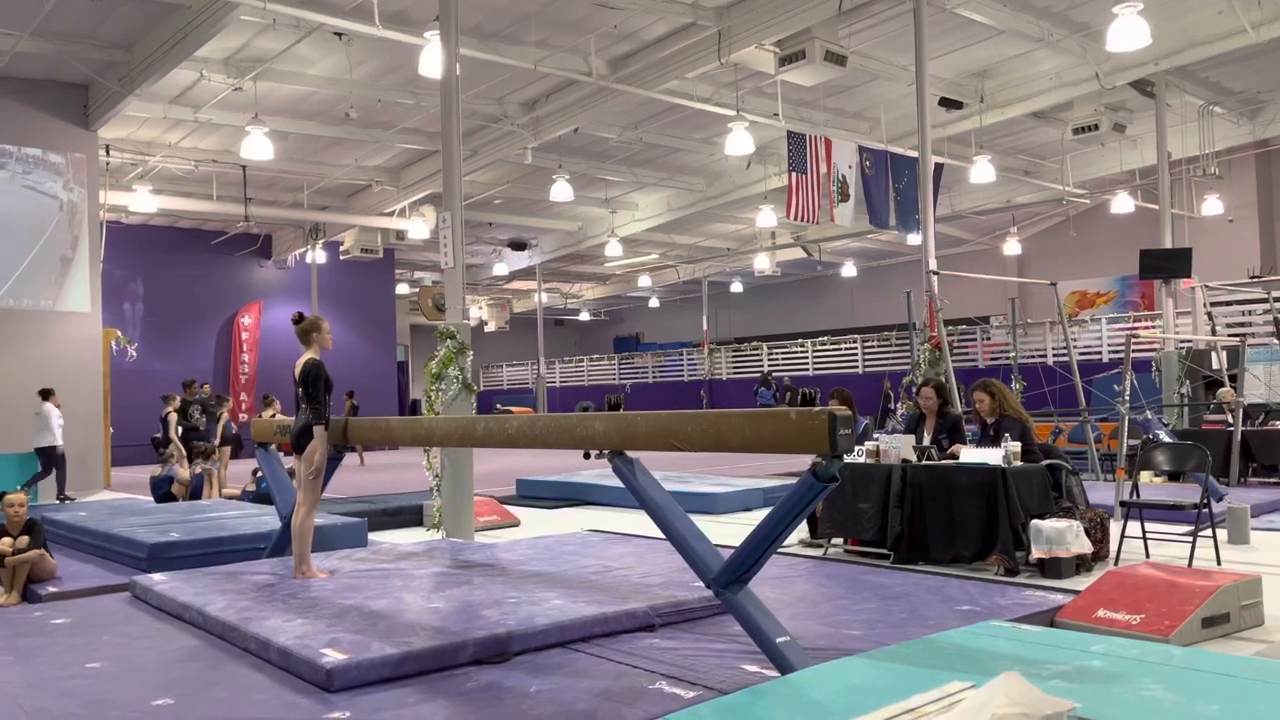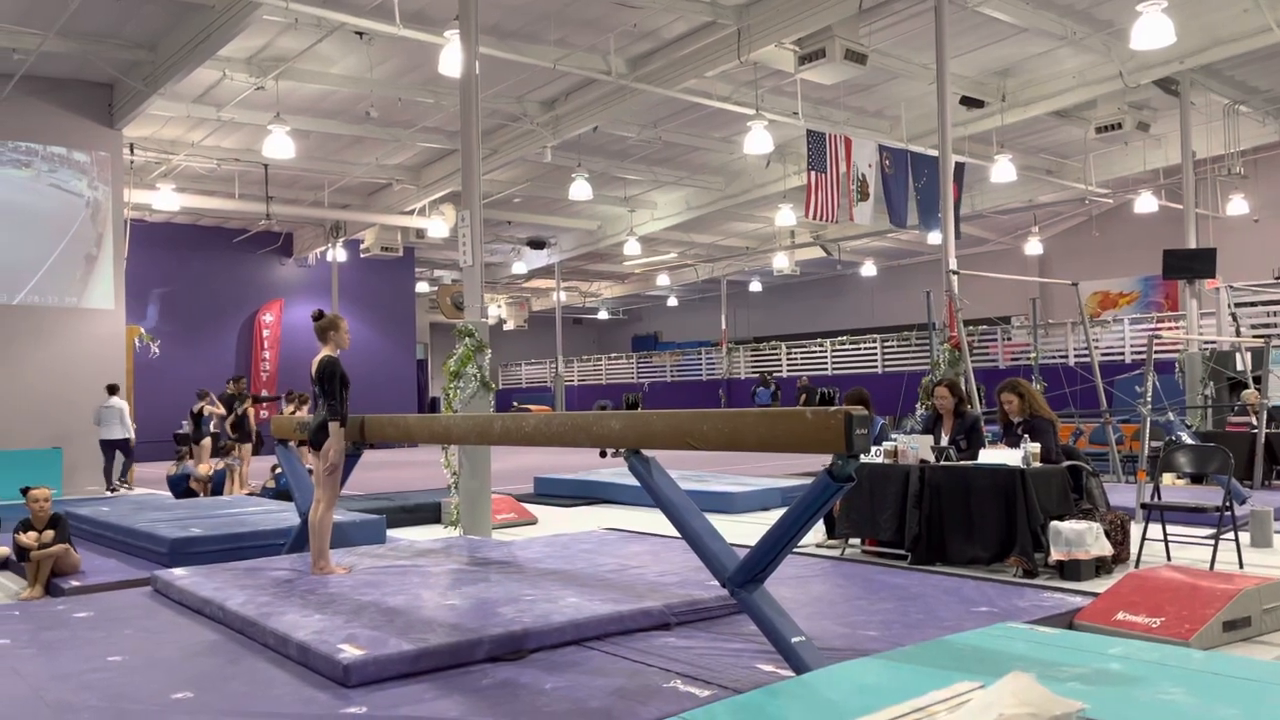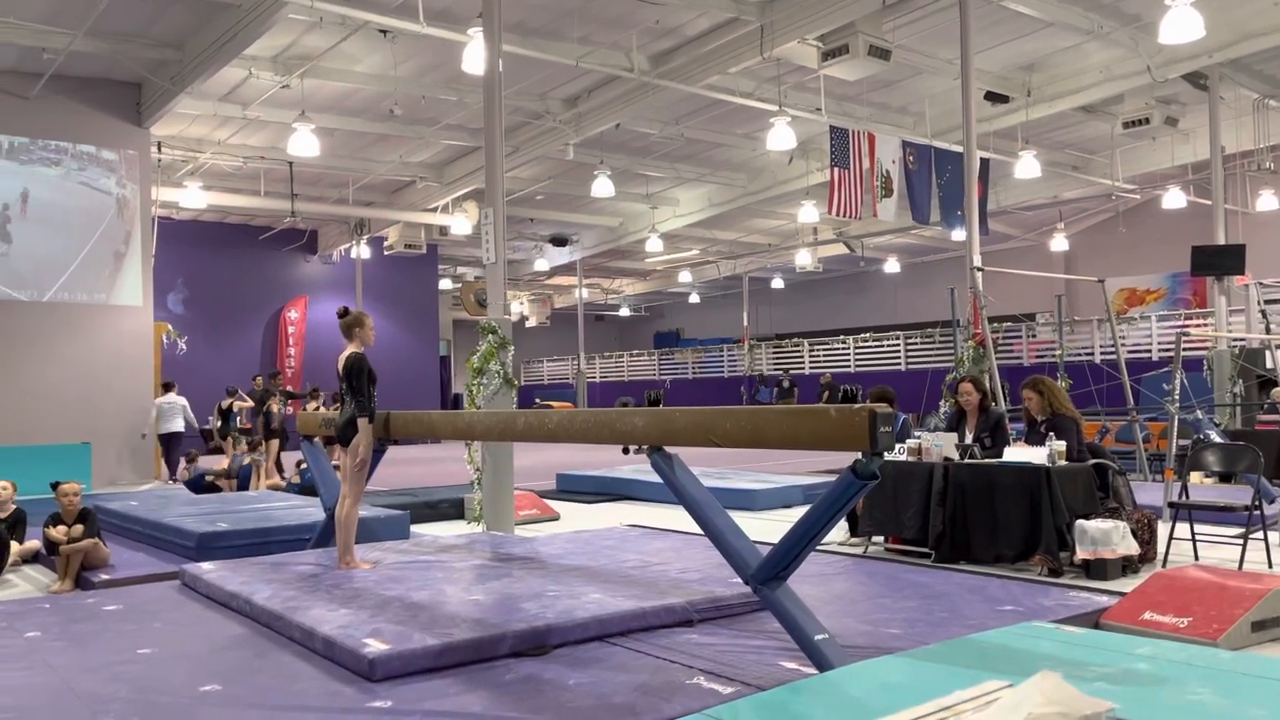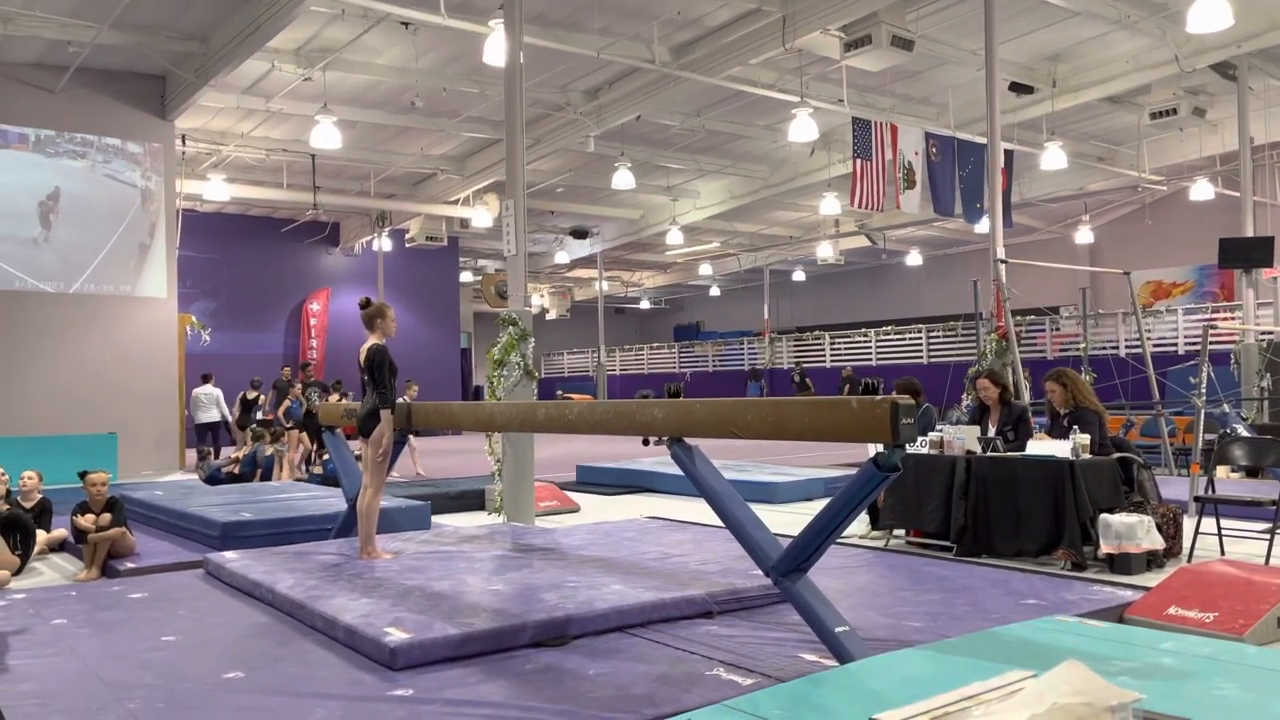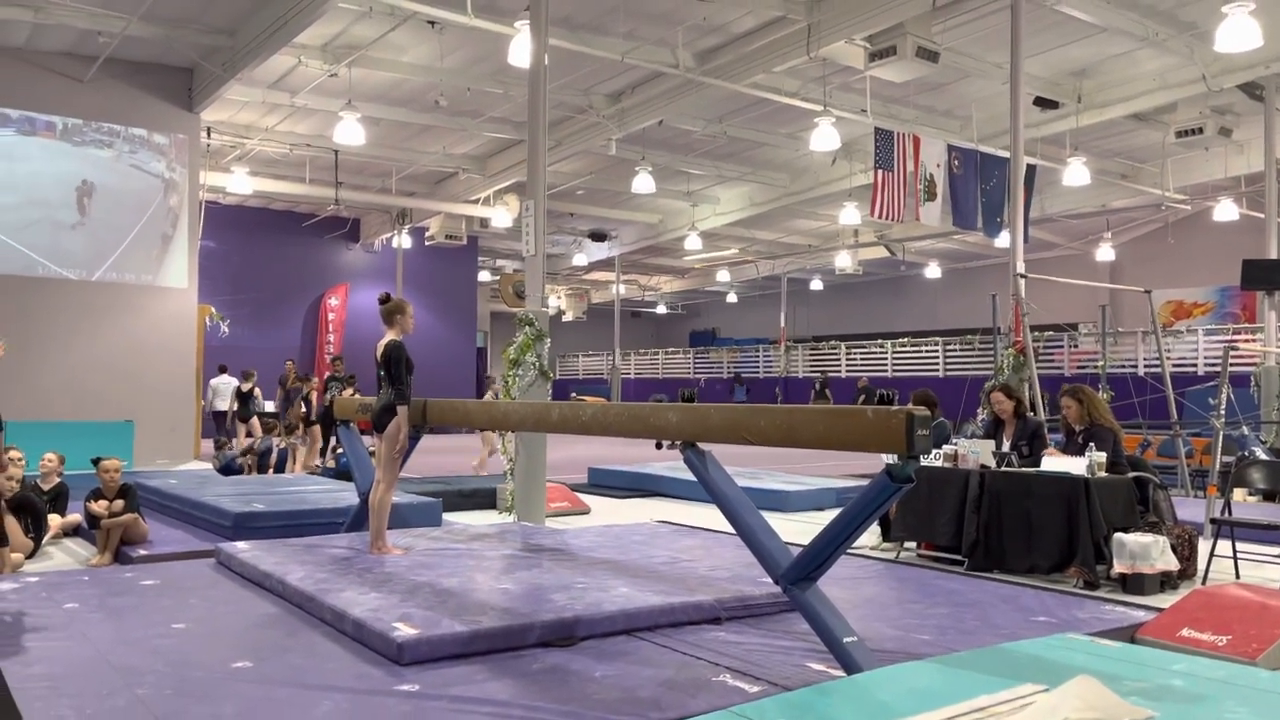
dt=0.7s
person 1, frame 1
left shoulder: (299, 365)
right shoulder: (316, 366)
right elbow: (318, 409)
right wrist: (321, 450)
left hip: (298, 432)
right hip: (311, 435)
left knee: (301, 502)
right knee: (309, 504)
left ankle: (300, 564)
right ankle: (304, 568)
person 1, frame 2
left shoulder: (316, 362)
right shoulder: (332, 363)
right elbow: (333, 406)
right wrist: (336, 446)
left hip: (316, 429)
right hip: (328, 432)
left knee: (318, 499)
right knee: (328, 500)
left ankle: (317, 560)
right ankle: (323, 563)
person 1, frame 3
left shoulder: (342, 359)
right shoulder: (359, 359)
right elbow: (361, 402)
right wrist: (365, 441)
left hip: (343, 426)
right hip: (355, 429)
left knee: (345, 494)
right knee: (354, 496)
left ankle: (342, 556)
right ankle: (348, 558)
person 1, frame 4
left shoulder: (364, 350)
right shoulder: (380, 351)
right elbow: (383, 393)
right wrist: (388, 432)
left hip: (365, 417)
right hip: (377, 420)
left knee: (366, 485)
right knee: (376, 487)
left ankle: (364, 546)
right ankle: (370, 548)
person 1, frame 5
left shoulder: (380, 346)
right shoulder: (397, 347)
right elbow: (400, 389)
right wrist: (404, 429)
left hip: (379, 412)
right hip: (391, 415)
left knee: (379, 480)
right knee: (388, 482)
left ankle: (375, 541)
right ankle: (381, 544)
